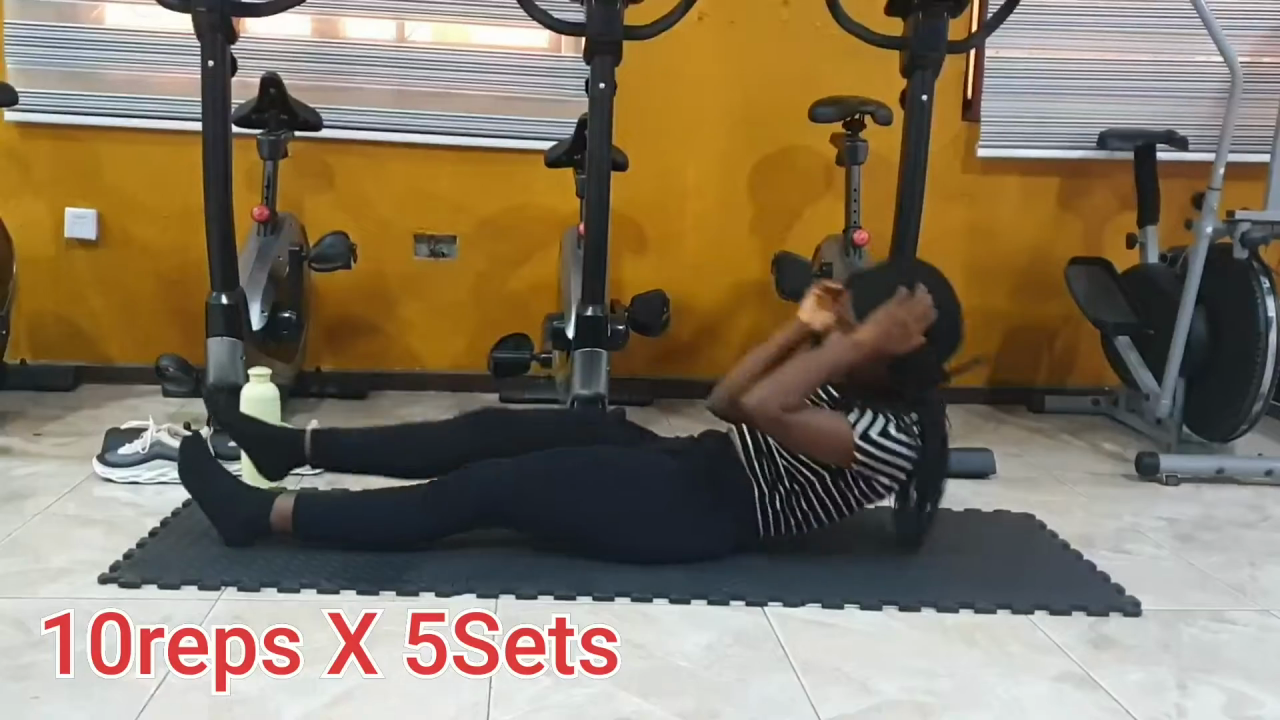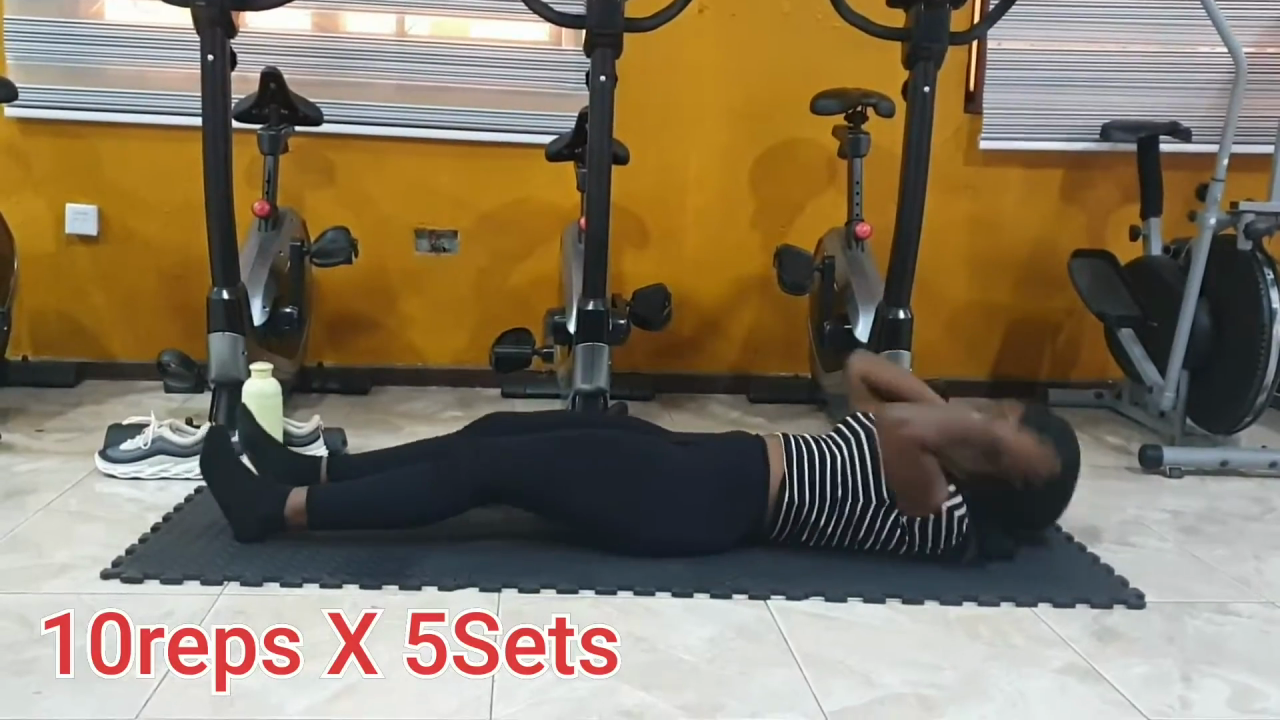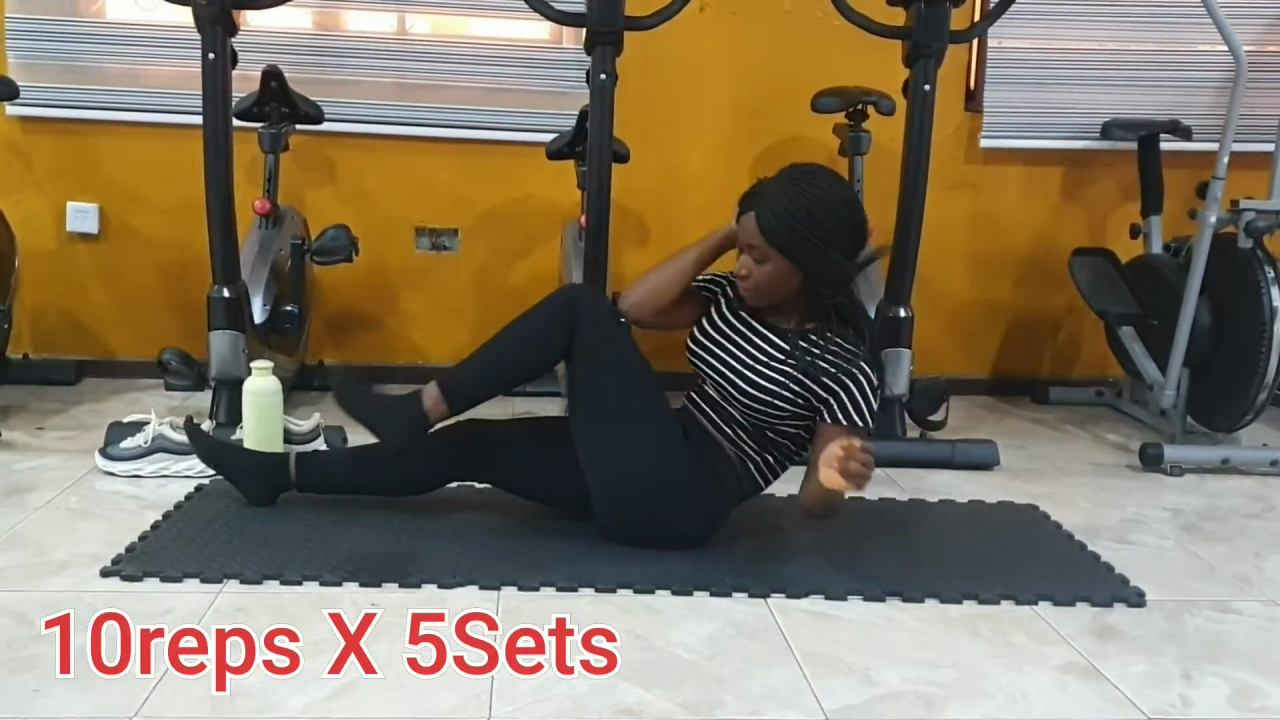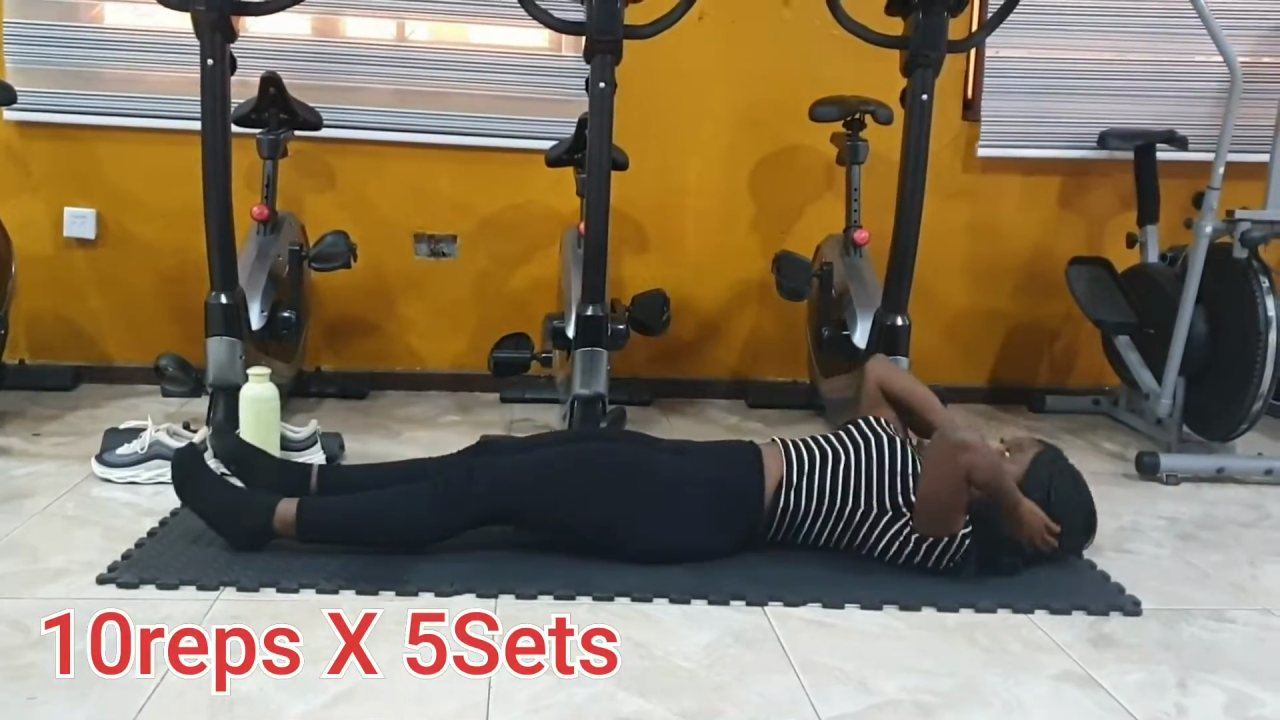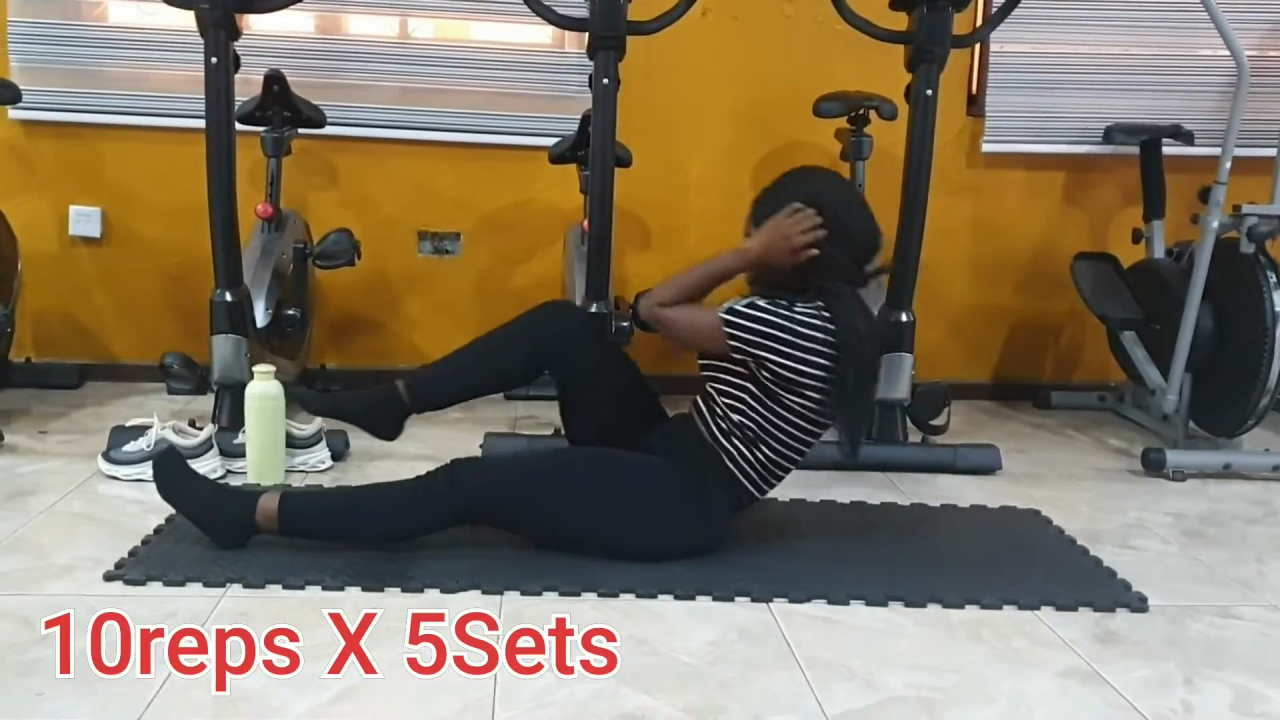
dt=1s
person 1, frame 1
left shoulder: (889, 437)
right shoulder: (854, 391)
left elbow: (761, 406)
right elbow: (724, 401)
left wrist: (858, 343)
right wrist: (803, 330)
left hip: (701, 515)
right hip: (686, 469)
left knee: (482, 490)
right knee: (491, 432)
left ankle: (264, 516)
right ankle: (298, 446)
person 1, frame 2
left shoulder: (943, 516)
right shoulder: (929, 465)
left elbow: (906, 429)
right elbow: (861, 368)
left wrist: (989, 440)
right wrist: (960, 418)
left hip: (699, 508)
right hip: (706, 462)
left knee: (488, 470)
right knee: (497, 432)
left ankle: (279, 509)
right ankle: (313, 469)
person 1, frame 3
left shoulder: (840, 369)
right shoulder: (732, 298)
left elbow: (812, 499)
right elbow: (636, 307)
left wrist: (835, 478)
right wrist: (720, 236)
left hip: (674, 504)
right hip: (635, 471)
left knee: (577, 309)
right knee: (465, 448)
left ankle: (419, 410)
right ankle: (278, 473)
person 1, frame 4
left shoulder: (941, 534)
right shoulder: (901, 453)
left elbow: (957, 452)
right elbow: (878, 370)
left wrist: (1012, 503)
right wrist: (955, 428)
left hip: (696, 512)
right hip: (700, 466)
left knee: (483, 491)
right knee: (492, 457)
left ankle: (270, 518)
right ankle: (300, 478)
person 1, frame 5
left shoulder: (798, 328)
right shoulder: (814, 312)
left elbow: (655, 310)
right elbow: (673, 305)
left wrist: (748, 256)
right wrist: (752, 261)
left hip: (679, 507)
right hip: (661, 455)
left knee: (461, 488)
right knee: (561, 325)
left ankle: (250, 513)
right ankle: (392, 403)
